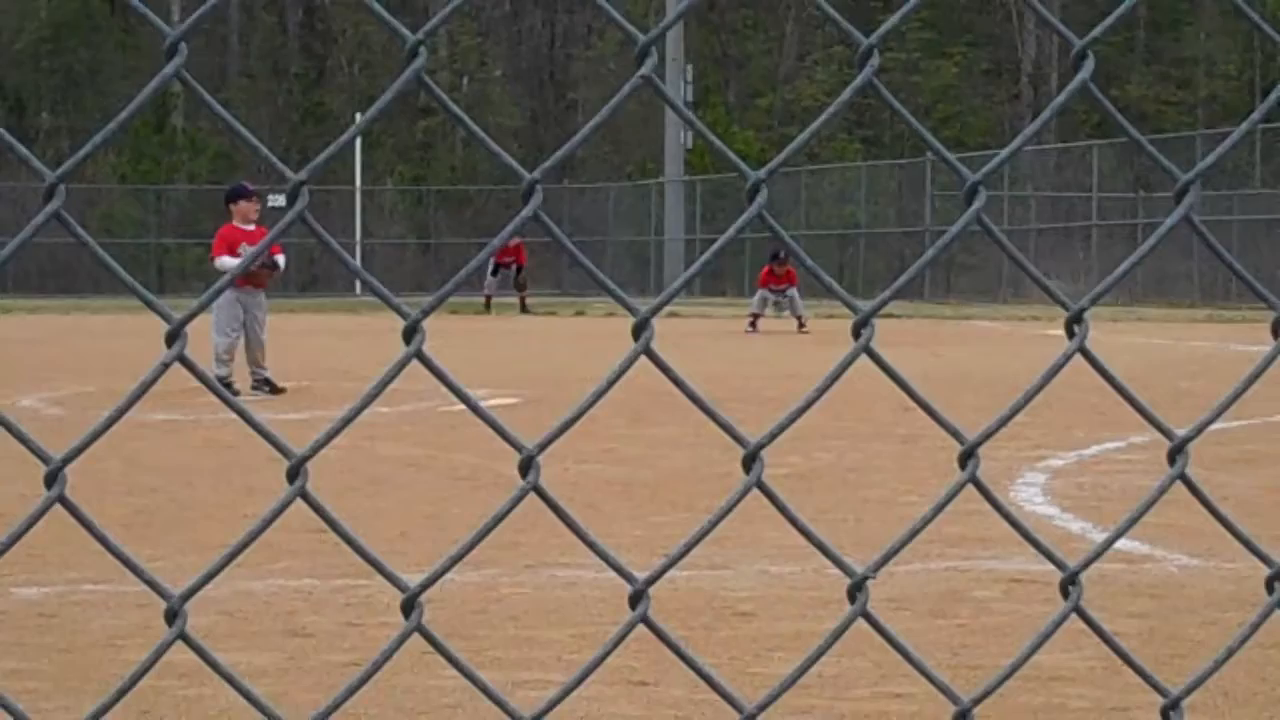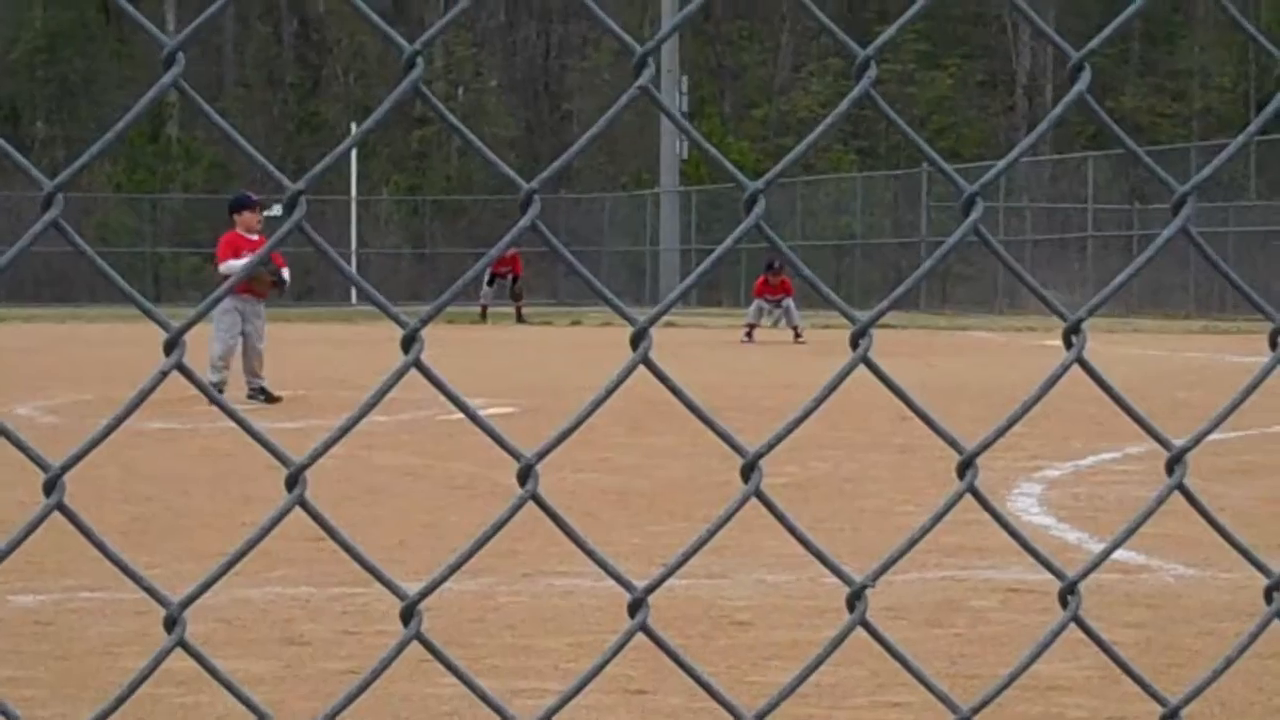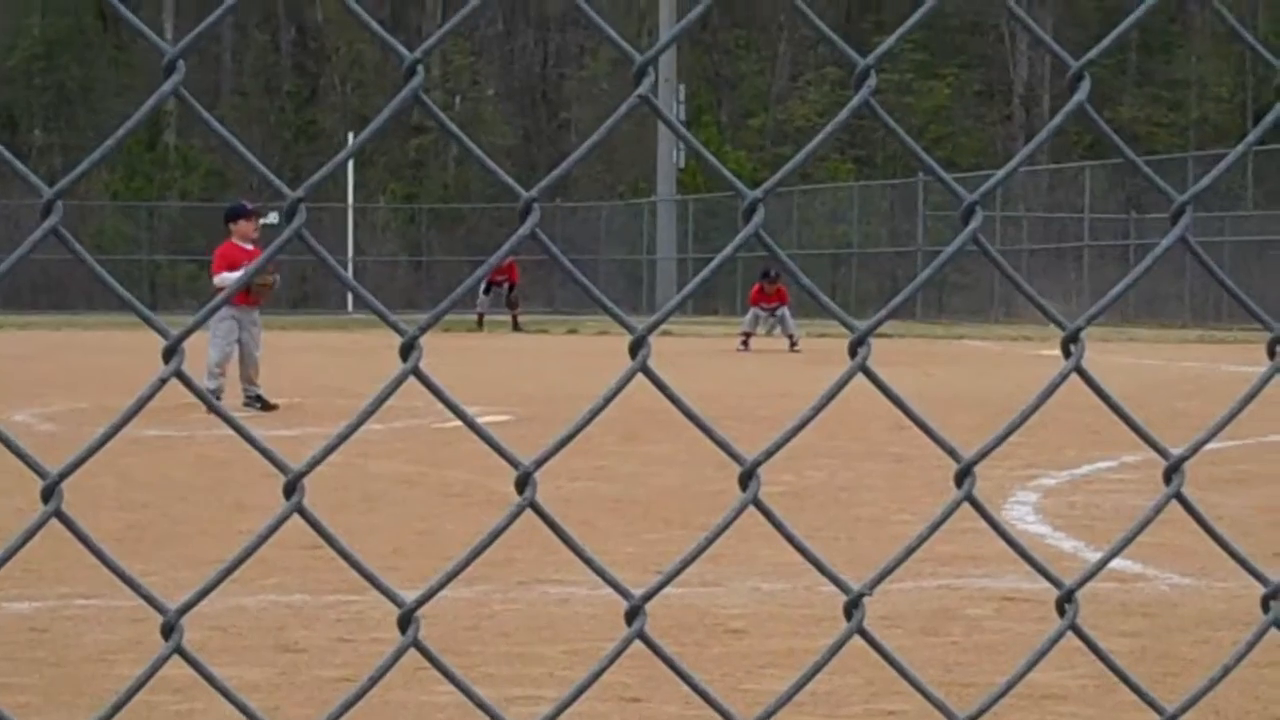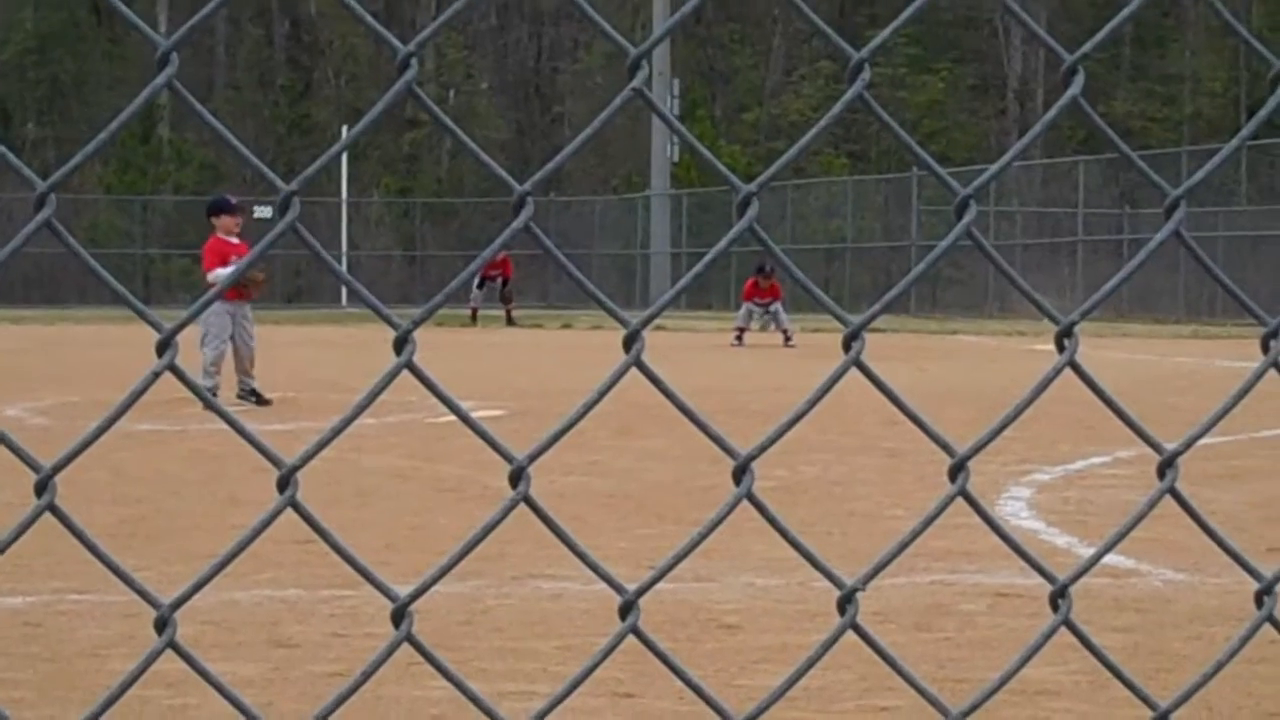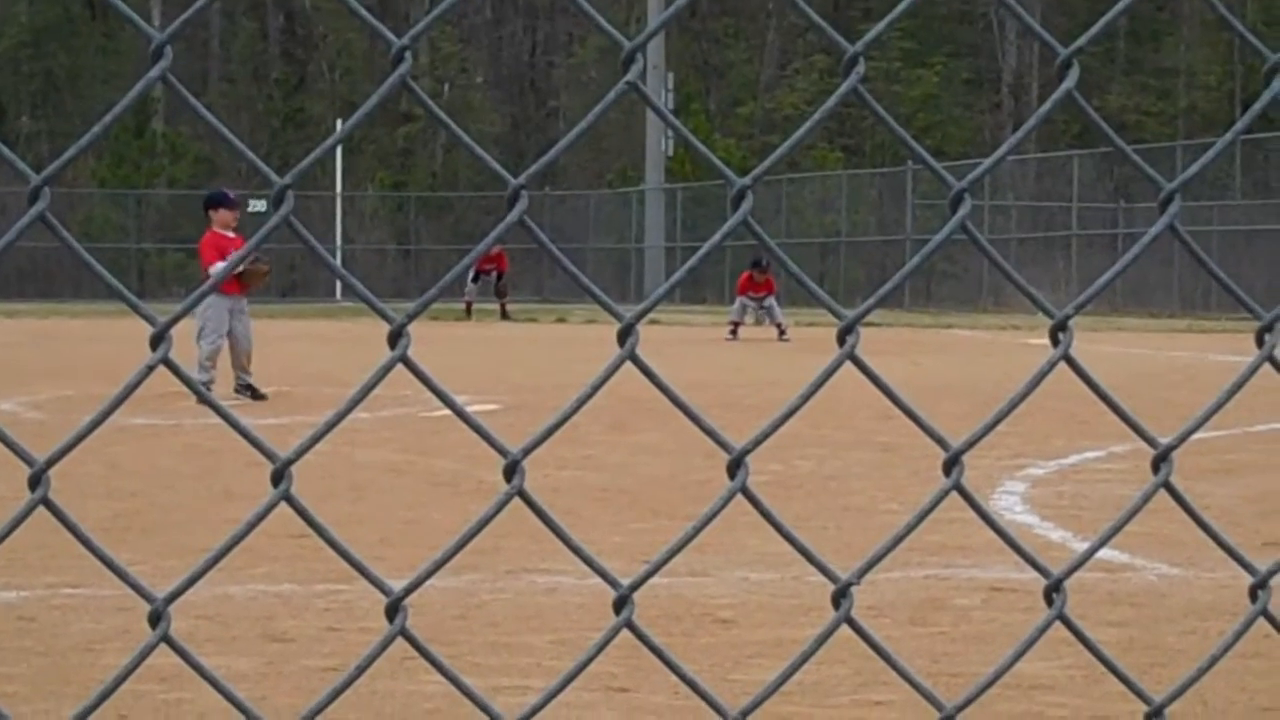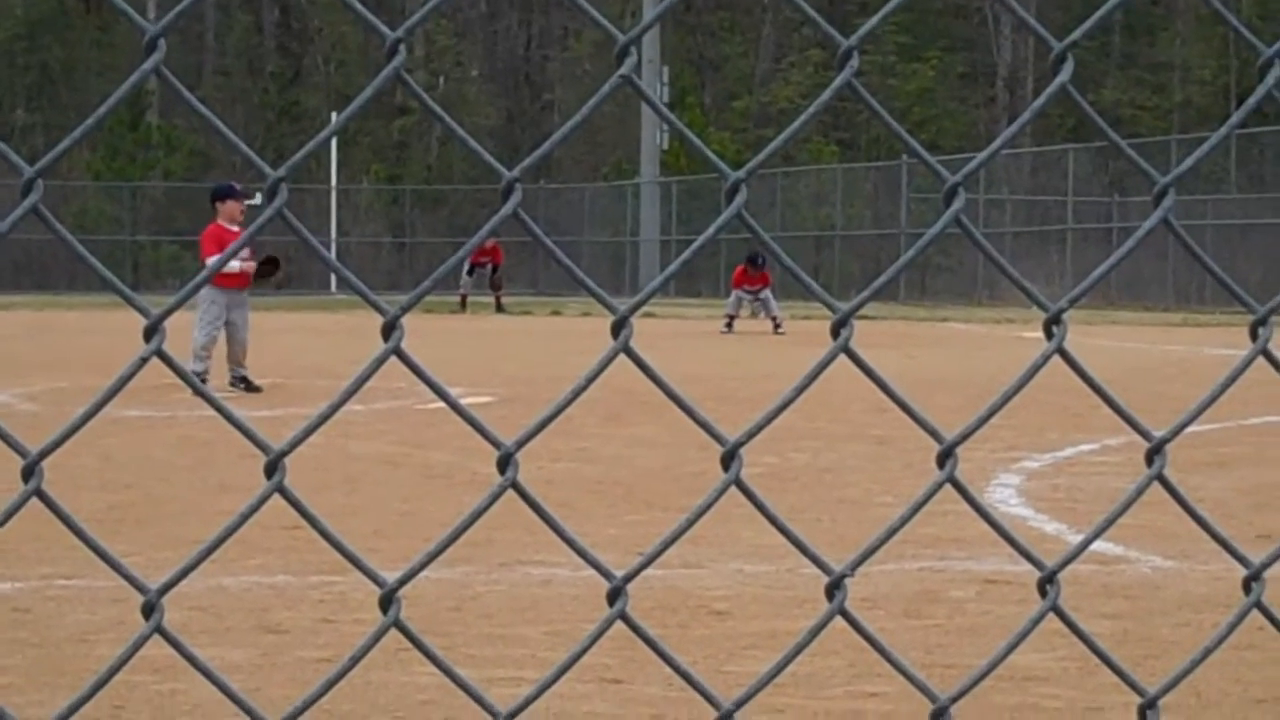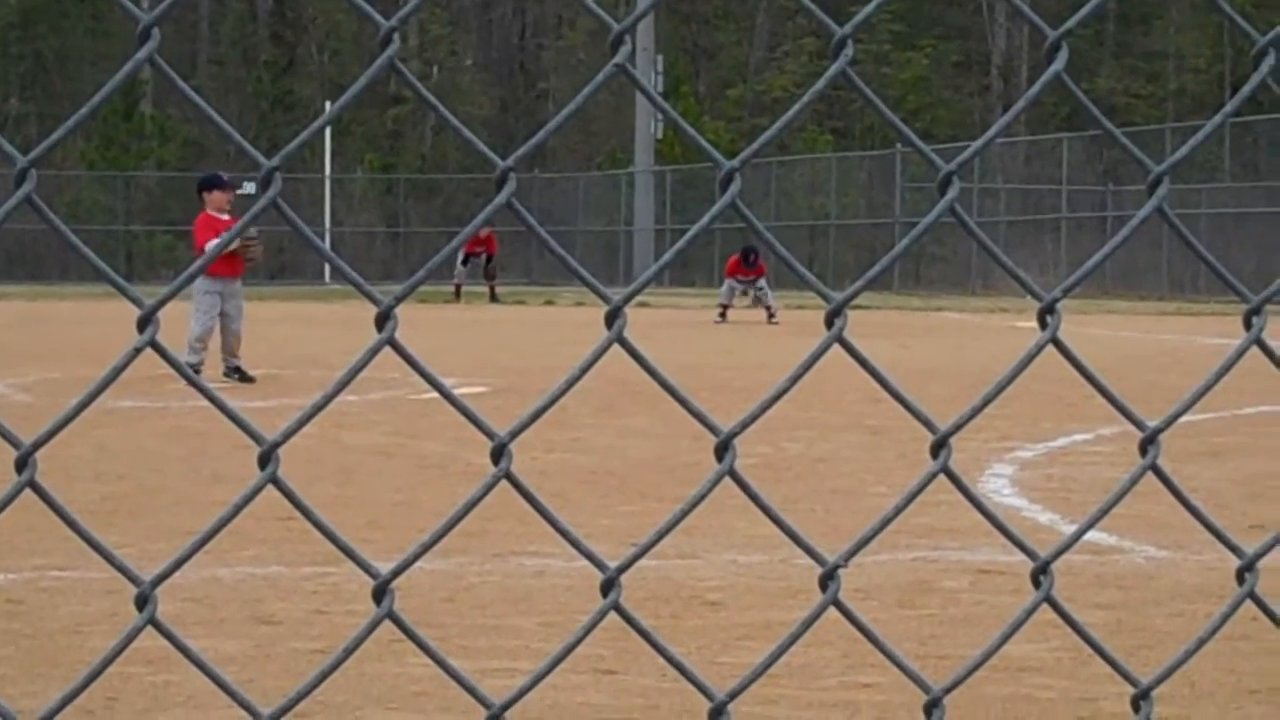
dt=0.2s
person 1, frame 1
left shoulder: (263, 233)
right shoulder: (225, 233)
left elbow: (279, 257)
right elbow: (219, 261)
left wrist: (273, 265)
right wrist: (243, 264)
left hip: (256, 293)
right hip: (231, 292)
left knee: (257, 337)
right knee: (227, 336)
left ankle: (260, 378)
right ankle: (223, 380)
person 1, frame 2
left shoulder: (266, 244)
right shoulder: (228, 240)
left elbow: (283, 269)
right elbow: (224, 267)
left wrist: (281, 278)
right wrist: (251, 261)
left hip: (256, 302)
right hip: (230, 300)
left knee: (255, 347)
right knee: (224, 344)
left ankle: (256, 387)
right ankle: (216, 386)
person 1, frame 3
left shoulder: (258, 253)
right shoulder: (225, 251)
left elbow: (268, 277)
right elbow: (218, 279)
left wrist: (269, 280)
right wrist: (246, 275)
left hip: (251, 311)
right hip: (227, 310)
left knee: (251, 355)
right knee: (221, 351)
left ankle: (252, 395)
right ankle: (213, 394)
person 1, frame 4
left shoulder: (243, 246)
right shoulder: (212, 246)
right elbow: (213, 275)
left hip: (242, 305)
right hip: (218, 305)
left knee: (246, 348)
right knee: (215, 348)
left ankle: (247, 388)
right ankle: (209, 391)
person 1, frame 5
left shoulder: (238, 239)
right shoulder: (209, 240)
right elbow: (215, 269)
left hip: (238, 299)
right hip: (216, 299)
left knee: (243, 343)
right knee: (211, 343)
left ankle: (243, 383)
right ankle: (203, 385)
person 1, frame 6
left shoulder: (243, 234)
right shoulder: (212, 232)
right elbow: (212, 262)
left wrist: (254, 267)
right wrist: (240, 266)
left hip: (240, 294)
right hip: (215, 293)
left knee: (240, 338)
right knee: (207, 335)
left ankle: (238, 376)
right ankle: (198, 376)
person 1, frame 7
left shoulder: (234, 221)
right shoulder: (203, 221)
left elbow: (248, 247)
right elbow: (211, 247)
left wrist: (248, 244)
right wrist: (237, 238)
left hip: (233, 283)
right hip: (208, 283)
left knee: (234, 327)
right knee: (203, 325)
left ankle: (232, 366)
right ankle: (192, 367)
